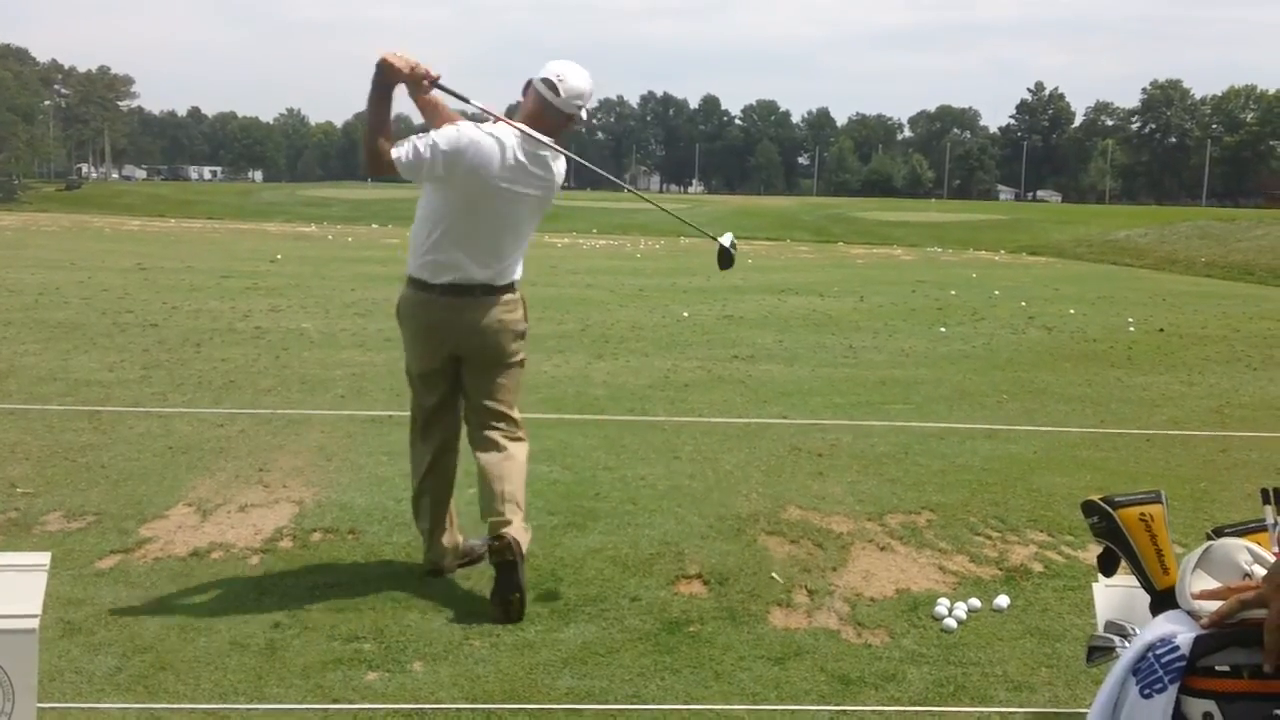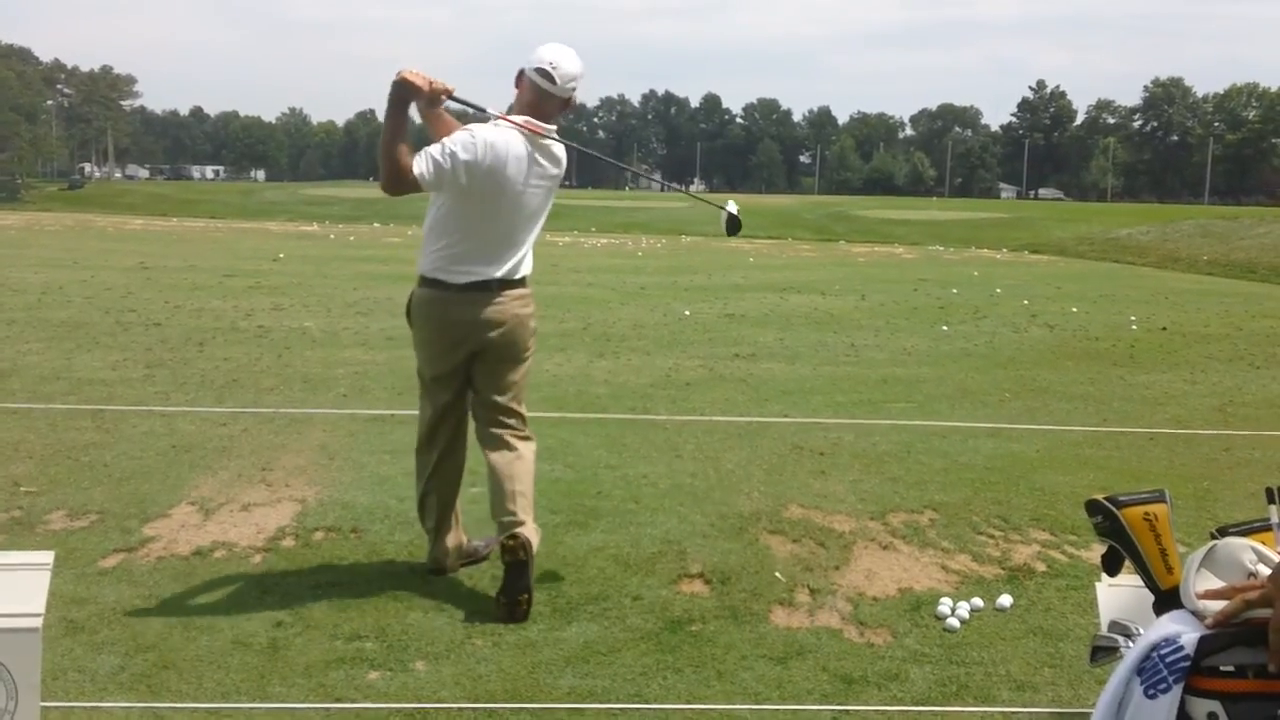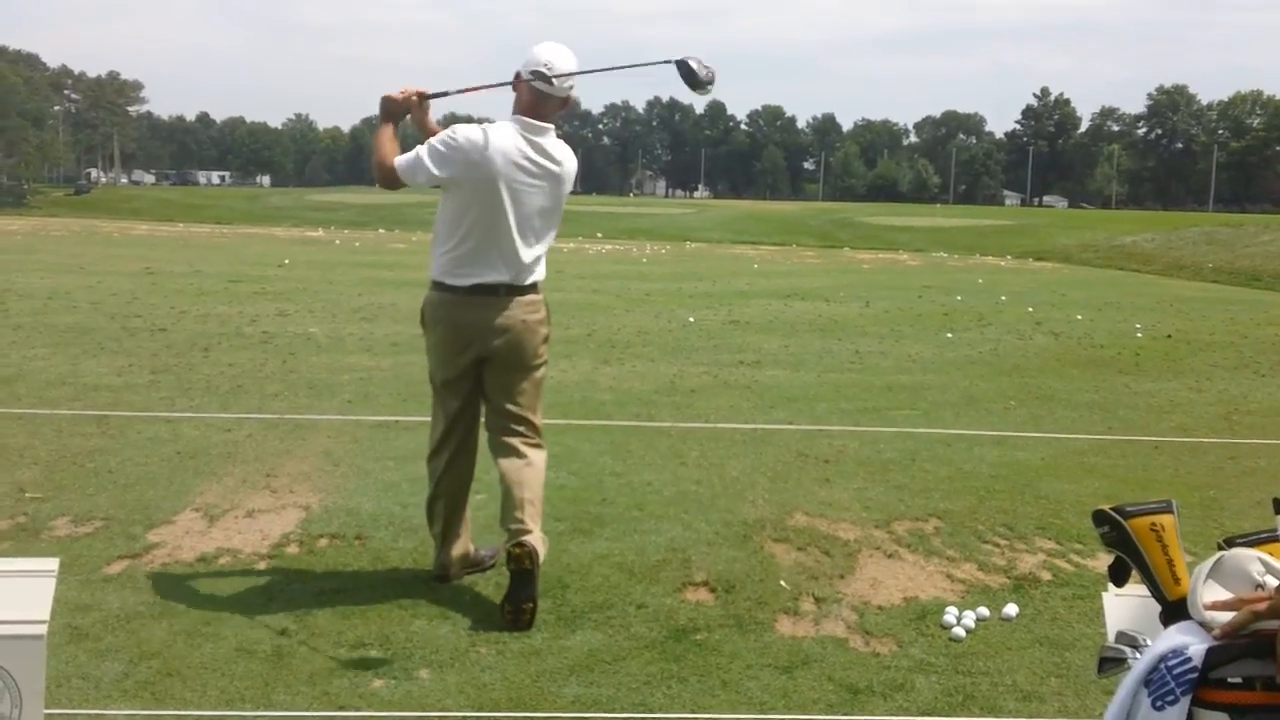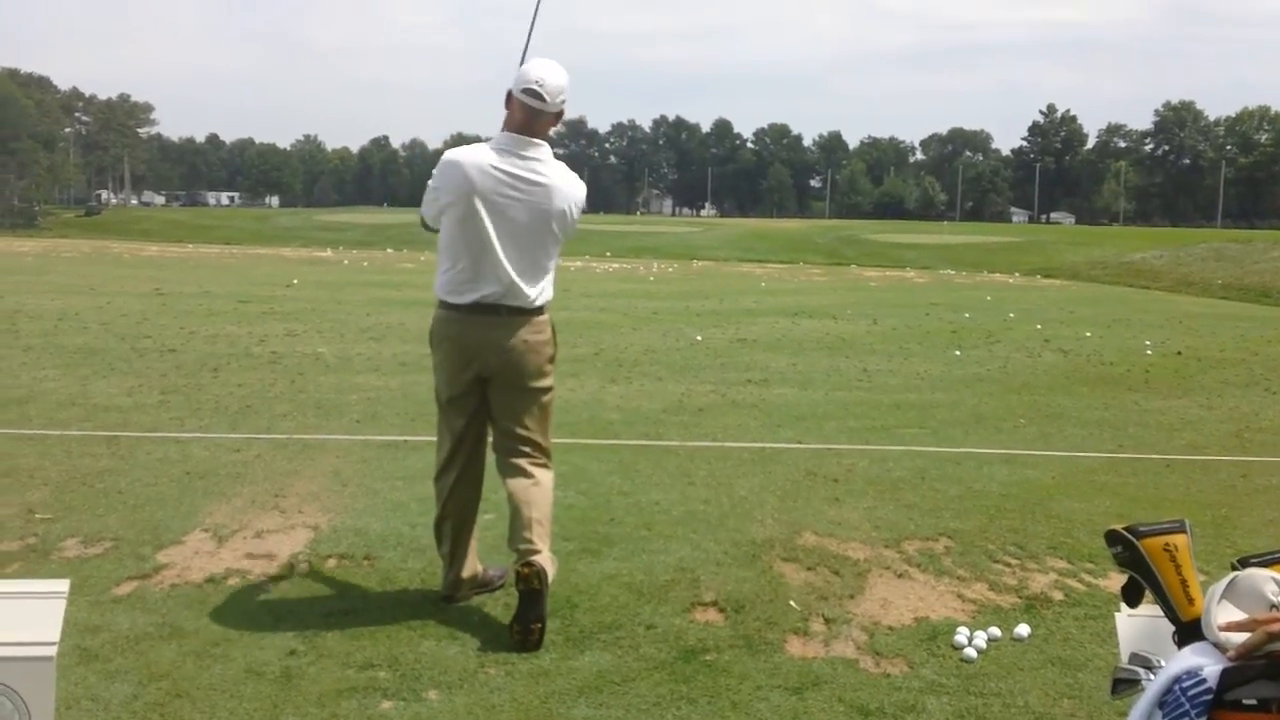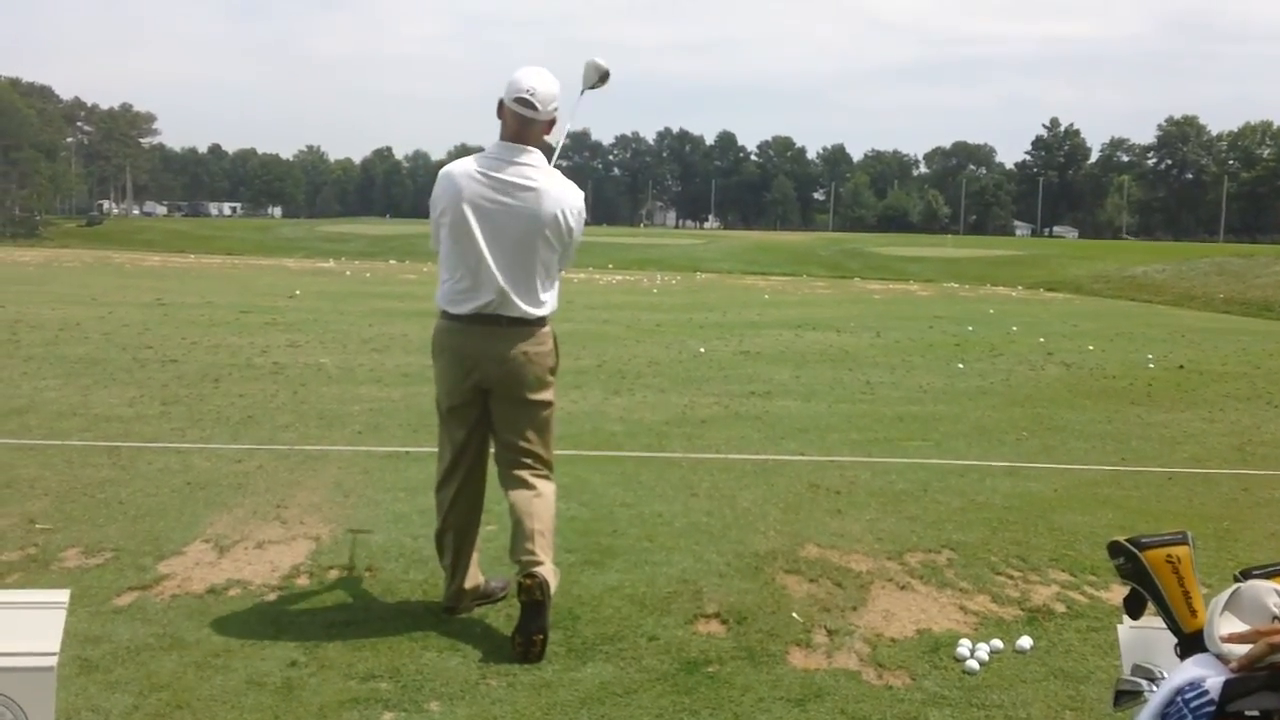
dt=0.3s
person 1, frame 1
left shoulder: (465, 144)
right shoulder: (553, 168)
left elbow: (378, 163)
left wrist: (383, 87)
right wrist: (420, 89)
left hip: (425, 304)
right hip: (493, 311)
left knee: (432, 430)
right knee: (499, 430)
left ankle: (440, 546)
right ankle: (508, 537)
person 1, frame 2
left shoulder: (483, 143)
right shoulder: (555, 157)
left elbow: (396, 181)
left wrist: (399, 107)
right wrist: (432, 108)
left hip: (441, 303)
right hip: (507, 306)
left knee: (440, 429)
right knee: (507, 427)
left ankle: (445, 544)
right ankle: (518, 538)
person 1, frame 3
left shoulder: (472, 142)
right shoulder: (565, 162)
left elbow: (387, 173)
left wrist: (391, 117)
right wrist: (426, 122)
left hip: (453, 308)
right hip: (520, 312)
left knee: (450, 435)
right knee: (519, 435)
left ankle: (451, 552)
right ankle: (524, 546)
person 1, frame 4
left shoulder: (457, 164)
right shoulder: (570, 188)
left elbow: (430, 219)
left hip: (457, 326)
right hip: (524, 332)
left knee: (457, 454)
right knee: (526, 455)
left ankle: (459, 572)
right ankle: (533, 565)
person 1, frame 5
left shoulder: (452, 178)
right shoulder: (567, 196)
left hip: (458, 338)
right hip: (526, 343)
left knee: (458, 466)
right knee: (528, 467)
left ankle: (460, 584)
right ankle: (535, 577)
